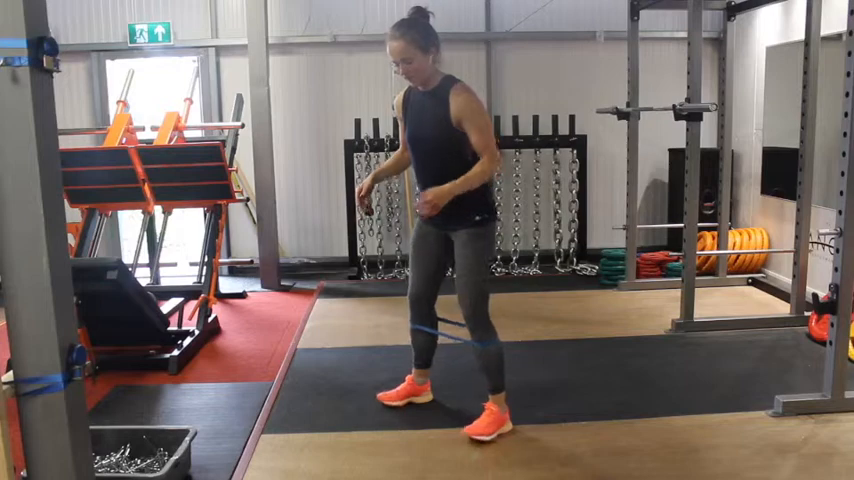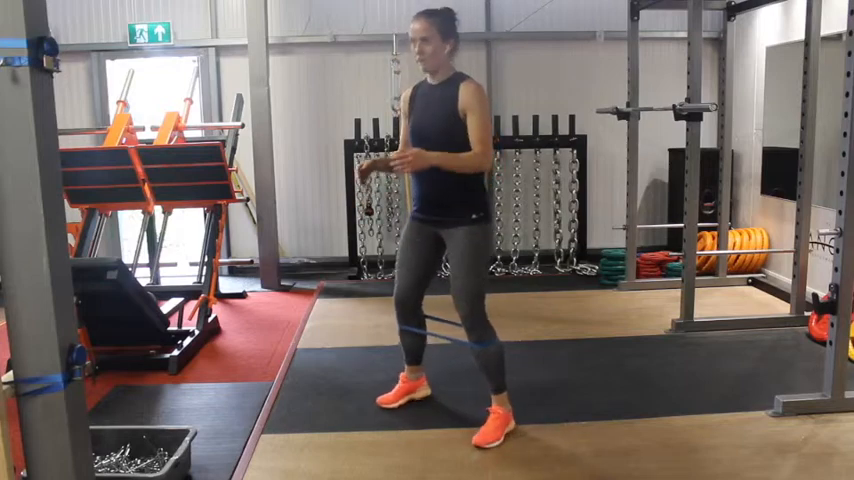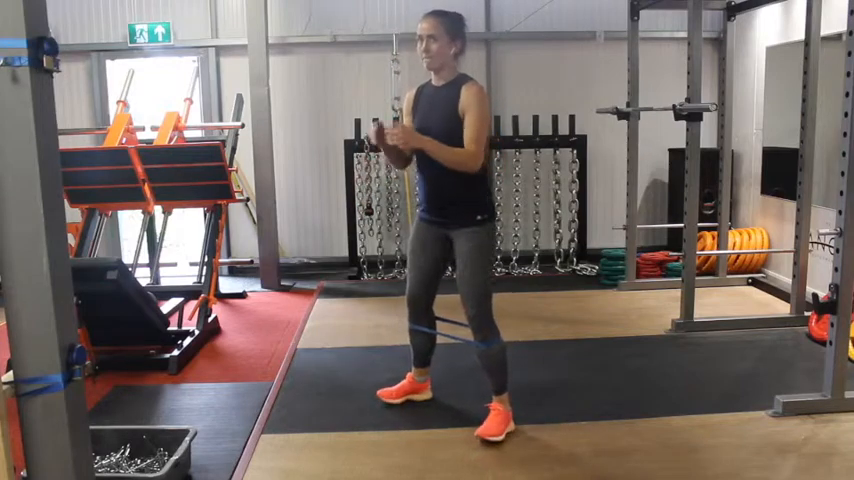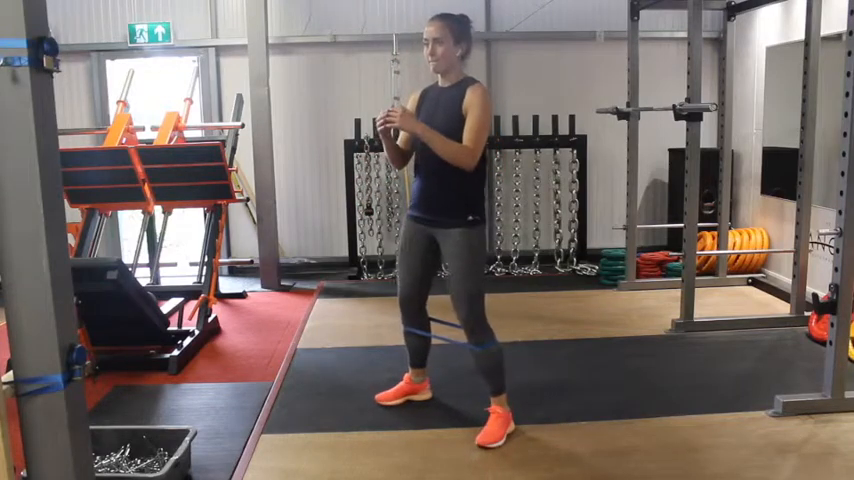
dt=0.4s
person 1, frame 1
left shoulder: (459, 97)
right shoulder: (403, 101)
left elbow: (491, 160)
left wrist: (450, 191)
right wrist: (375, 177)
left hip: (472, 220)
right hip: (432, 219)
left knee: (473, 311)
right knee: (419, 298)
left ankle: (498, 409)
right ankle: (419, 382)
person 1, frame 2
left shoulder: (468, 91)
right shoulder: (411, 96)
left elbow: (483, 159)
left wrist: (431, 158)
right wrist: (378, 164)
left hip: (466, 219)
right hip: (423, 217)
left knee: (470, 312)
right knee: (404, 298)
left ankle: (501, 408)
right ankle: (414, 379)
person 1, frame 3
left shoulder: (471, 93)
right shoulder: (415, 96)
left elbow: (472, 161)
right elbow: (403, 162)
left wrist: (417, 139)
right wrist: (385, 143)
left hip: (472, 220)
right hip: (430, 218)
left knee: (477, 311)
right knee: (416, 298)
left ankle: (501, 408)
right ankle: (419, 380)
person 1, frame 4
left shoulder: (475, 94)
right shoulder: (420, 97)
left elbow: (468, 157)
right elbow: (400, 161)
left wrist: (418, 127)
right wrist: (388, 135)
left hip: (461, 222)
right hip: (419, 218)
left knee: (470, 314)
right knee: (409, 300)
left ankle: (501, 409)
right ankle: (417, 381)
